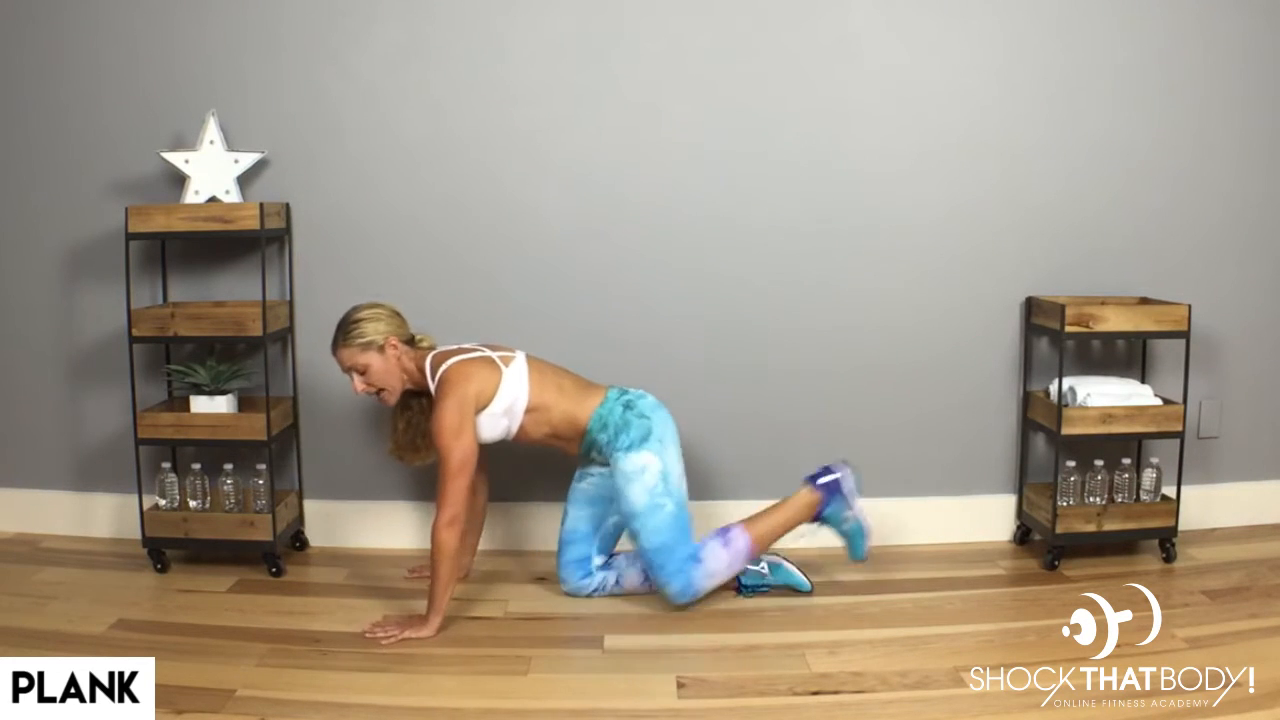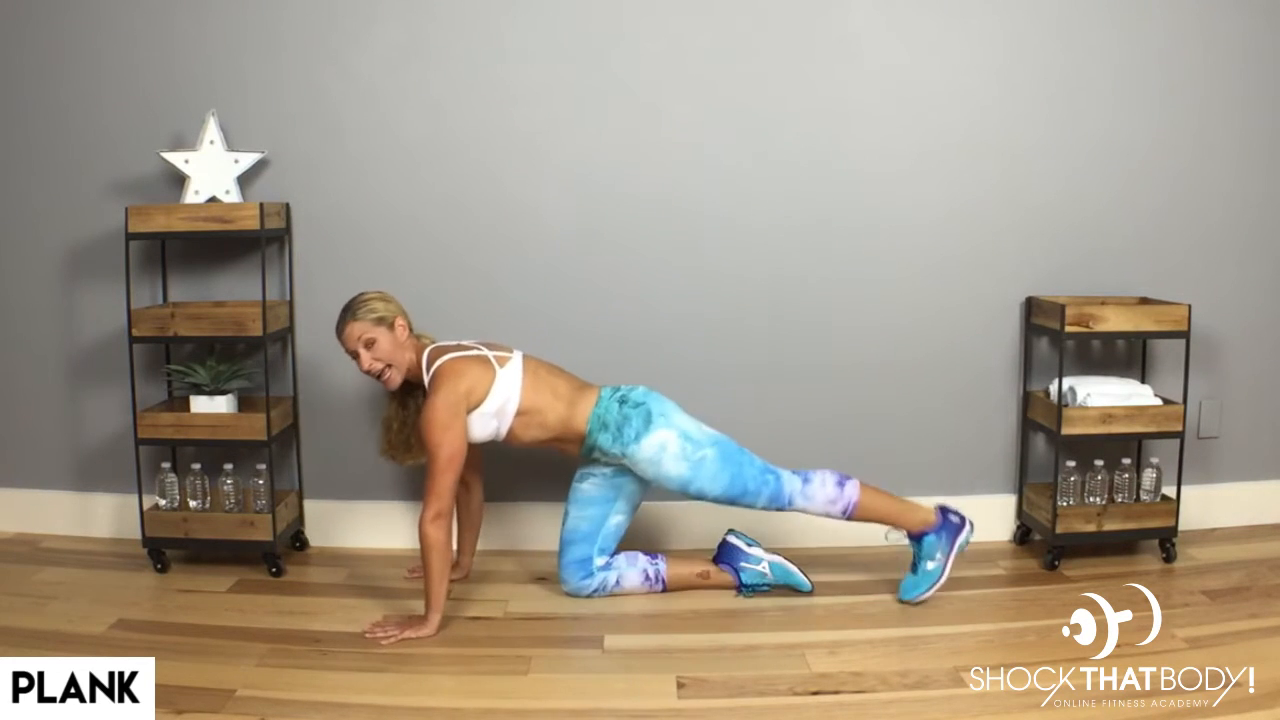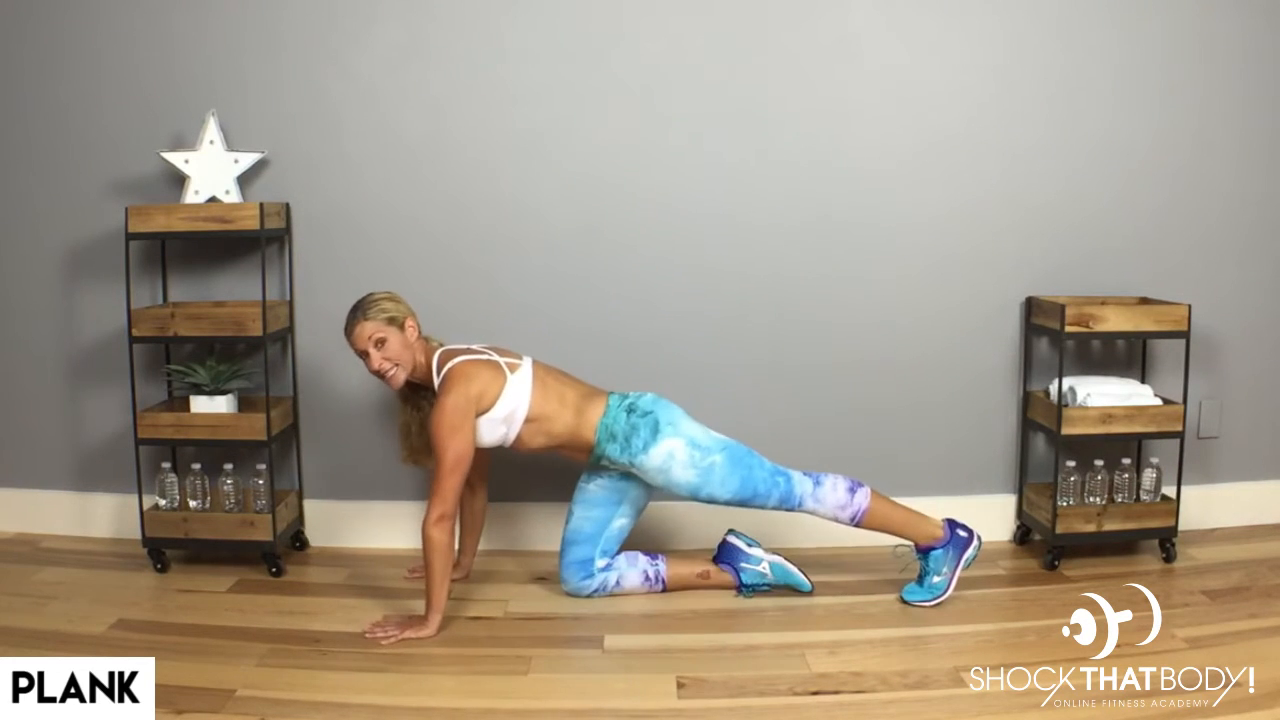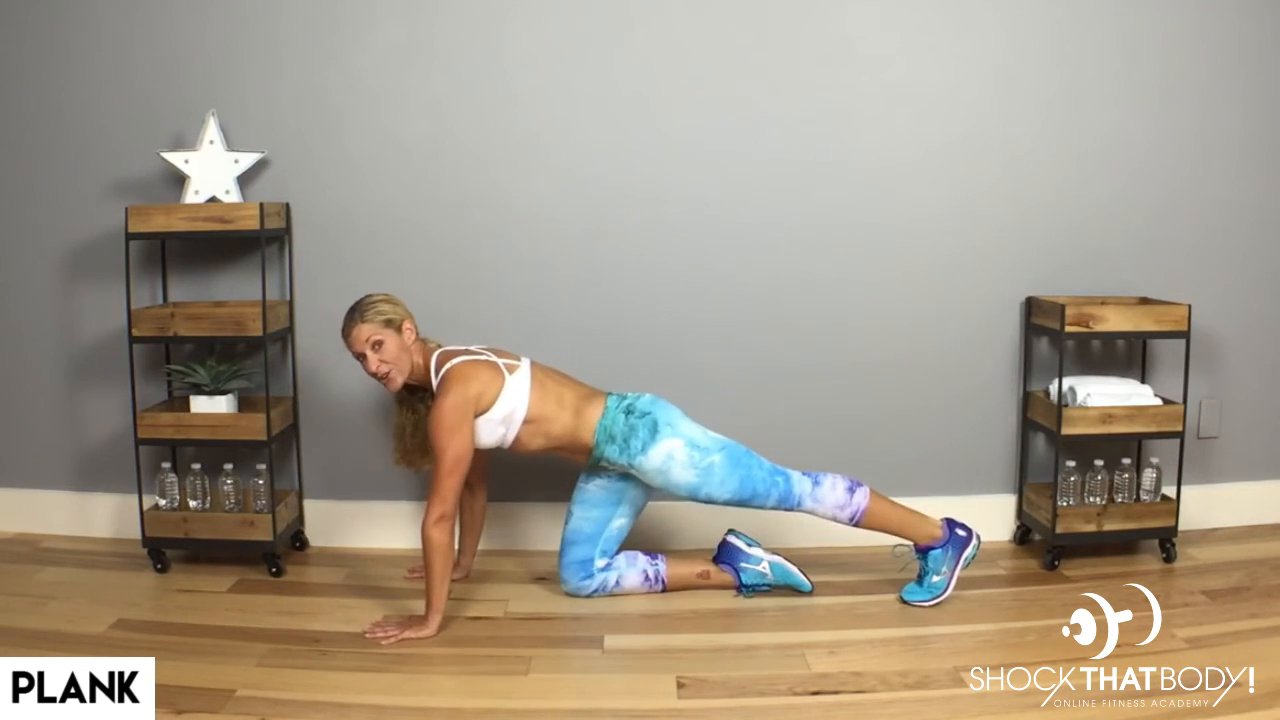
dt=0.3s
person 1, frame 1
left shoulder: (455, 389)
right shoulder: (448, 376)
left elbow: (449, 516)
right elbow: (473, 482)
left wrist: (432, 617)
right wrist: (460, 566)
left hip: (631, 426)
right hip: (606, 440)
left knee: (682, 587)
right knee: (580, 575)
left ankle: (822, 494)
right ankle: (741, 566)
person 1, frame 2
left shoulder: (444, 388)
right shoulder: (441, 373)
left elbow: (435, 514)
right elbow: (469, 480)
left wrist: (431, 618)
right wrist: (462, 563)
left hip: (632, 423)
right hip: (607, 449)
left knee: (775, 490)
right knee: (582, 576)
left ankle: (935, 524)
right ankle: (736, 569)
person 1, frame 3
left shoulder: (453, 391)
right shoulder: (452, 373)
left elbow: (439, 514)
right elbow: (474, 483)
left wrist: (430, 619)
right wrist: (463, 562)
left hip: (640, 432)
right hip: (614, 457)
left knee: (784, 489)
right knee: (581, 576)
left ankle: (944, 538)
right ankle: (735, 568)
person 1, frame 4
left shoulder: (452, 393)
right shoulder: (453, 373)
left elbow: (439, 515)
right elbow: (475, 483)
left wrist: (431, 619)
right wrist: (463, 562)
left hip: (639, 432)
right hip: (612, 457)
left knee: (782, 488)
right knee: (582, 576)
left ankle: (942, 537)
right ankle: (736, 568)
